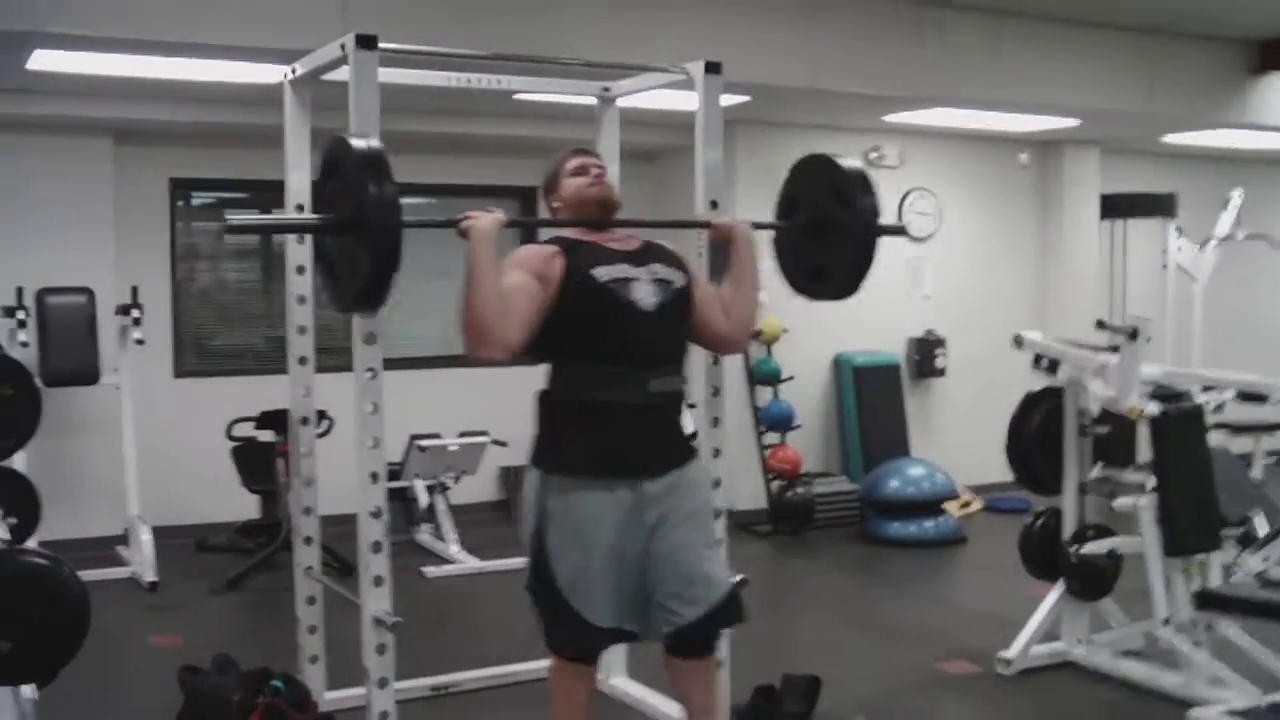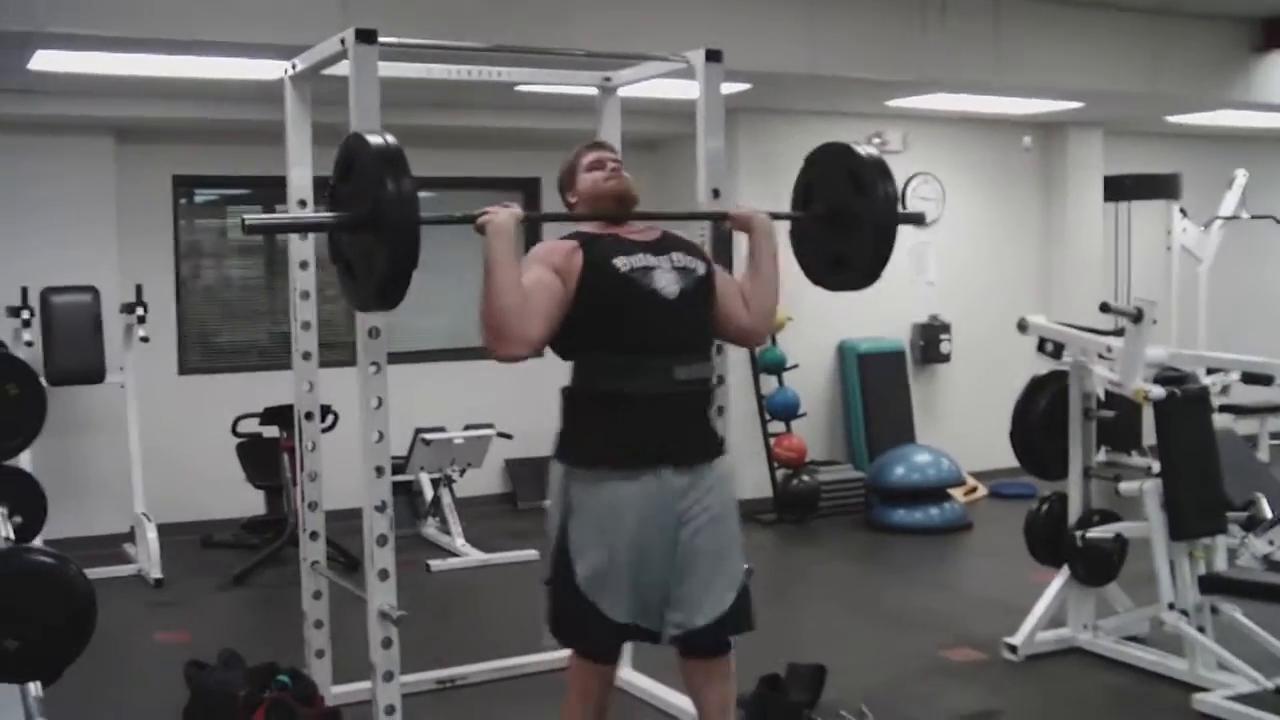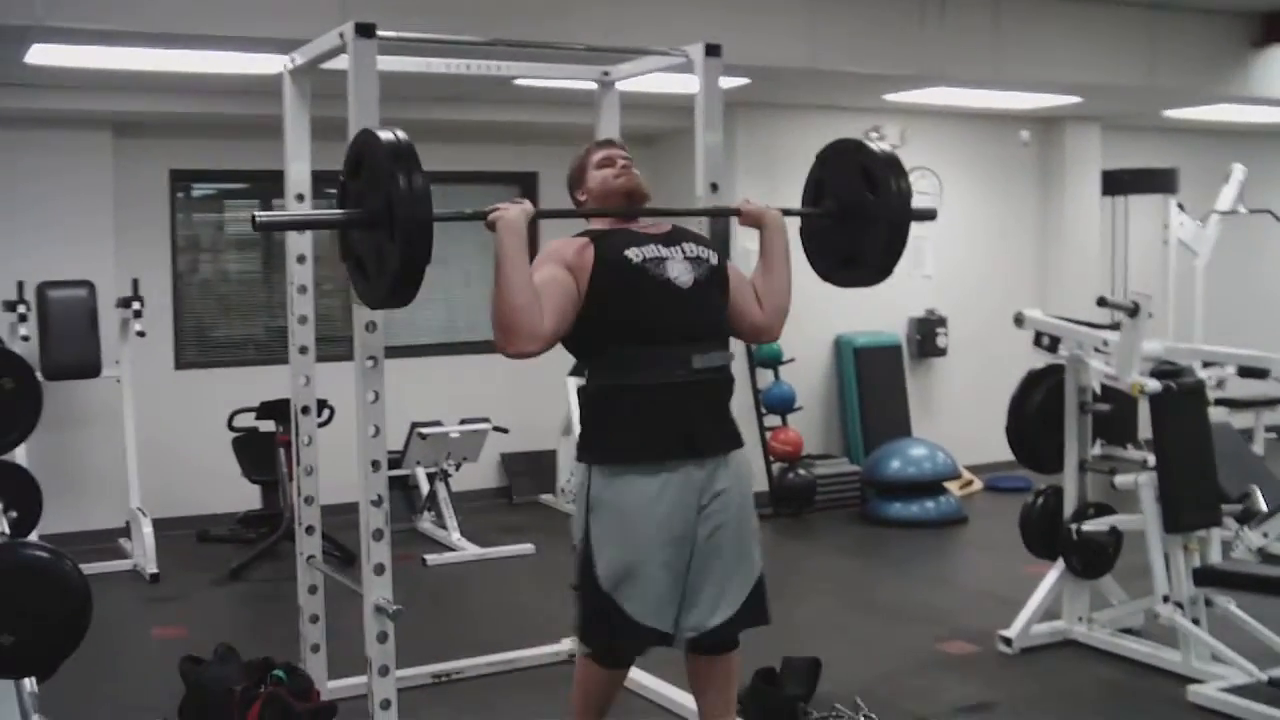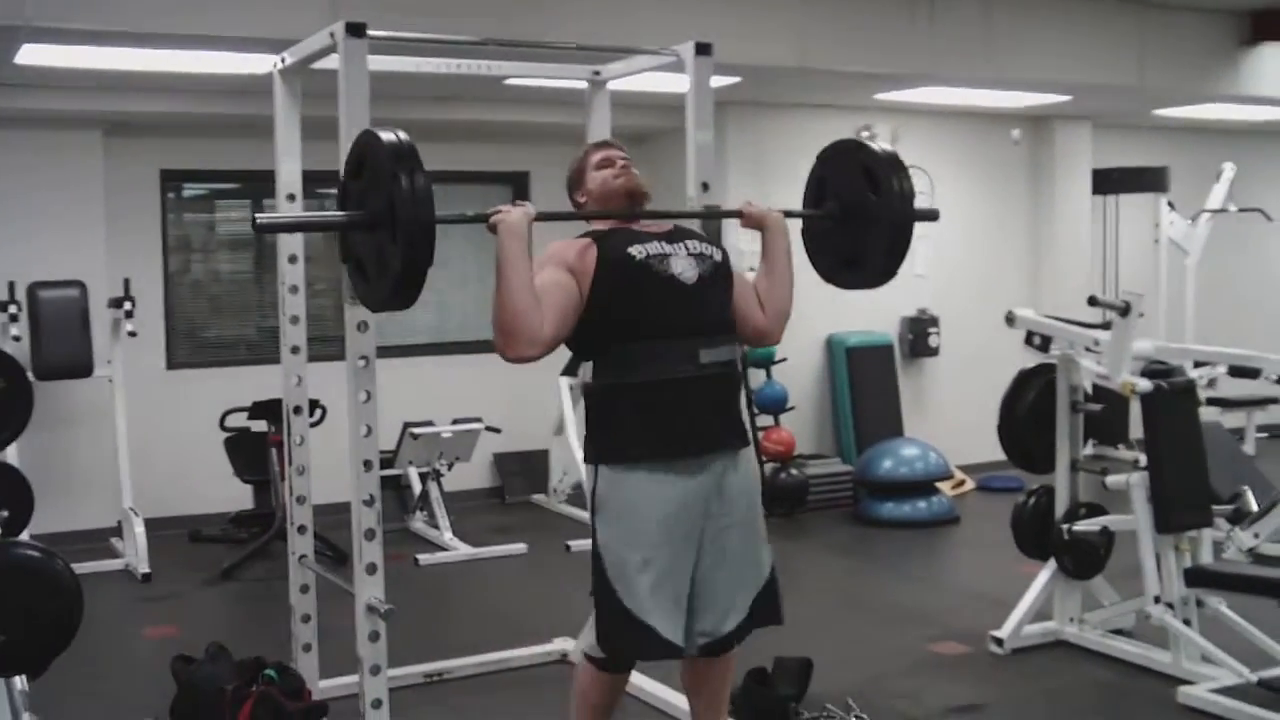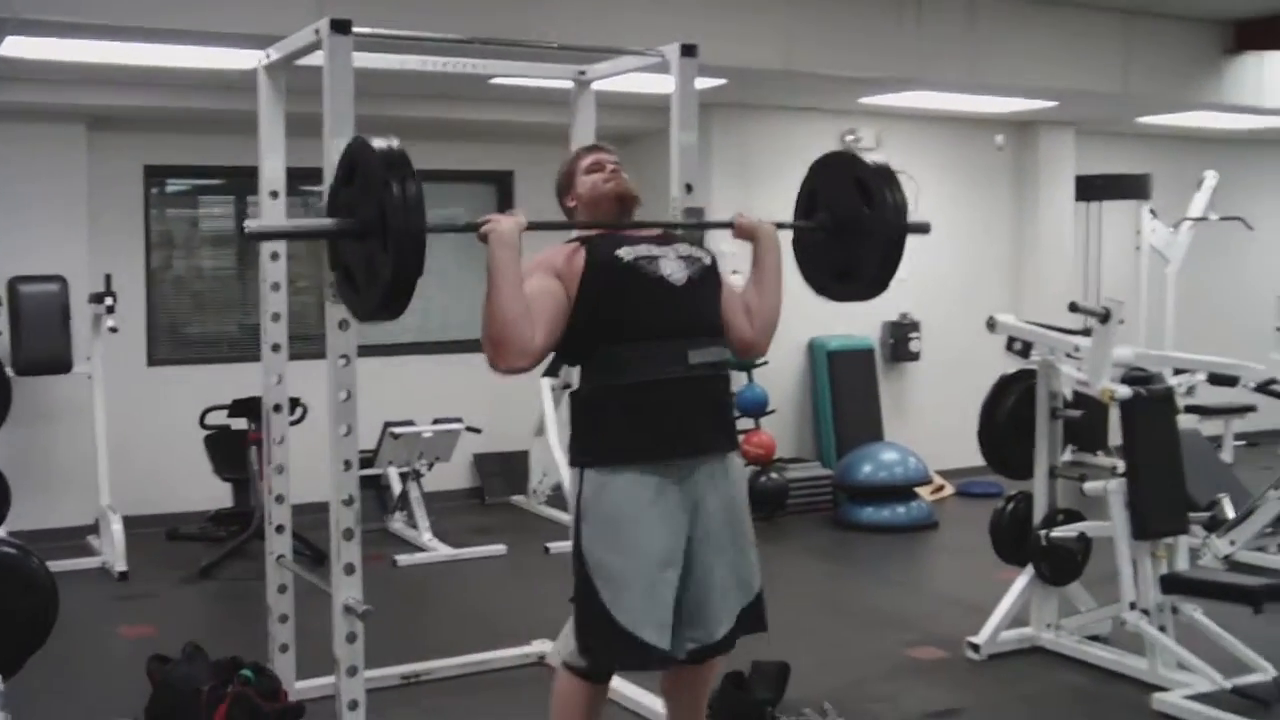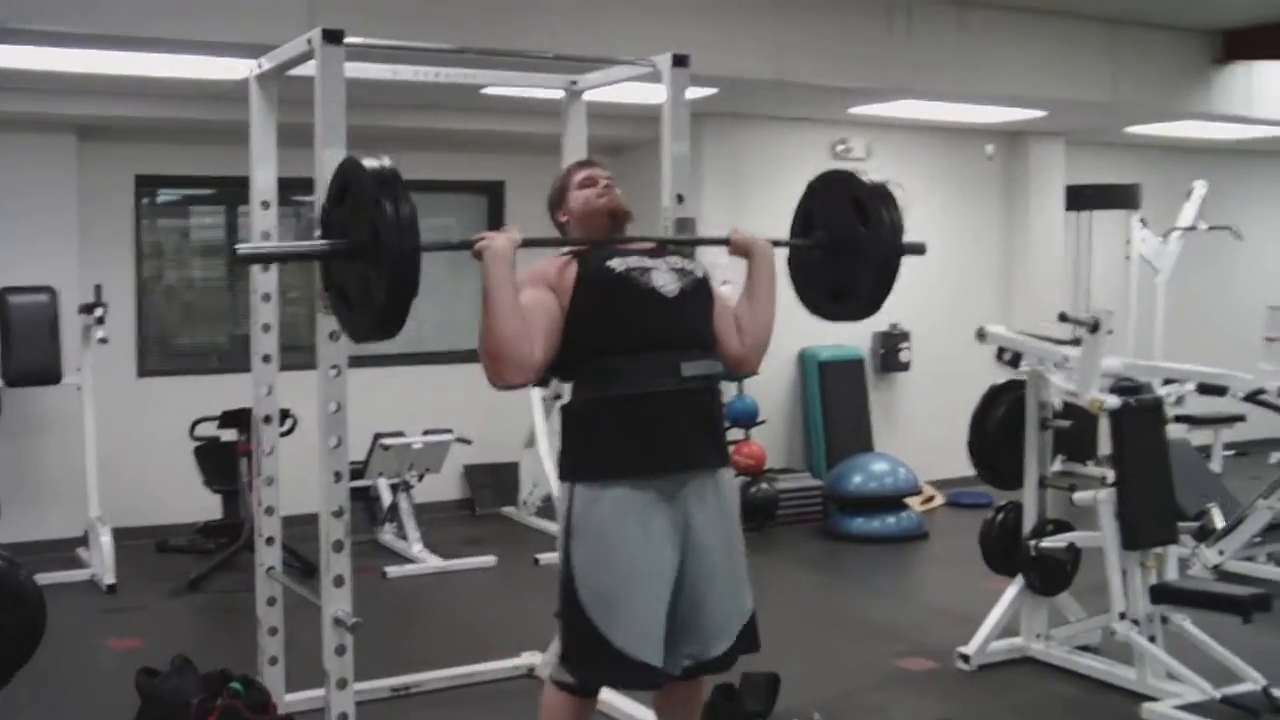
dt=0.1s
person 1, frame 1
left shoulder: (666, 260)
right shoulder: (544, 262)
left elbow: (732, 334)
right elbow: (491, 343)
left wrist: (740, 245)
right wrist: (483, 243)
left hip: (670, 466)
right hip: (582, 474)
left knee: (698, 619)
right knee: (582, 631)
person 1, frame 2
left shoulder: (685, 250)
right shoulder: (564, 256)
left elbow: (753, 326)
right elbow: (511, 340)
left wrist: (760, 234)
right wrist: (501, 238)
left hip: (699, 461)
right hip: (606, 467)
left knee: (711, 622)
right knee: (598, 628)
person 1, frame 3
left shoulder: (699, 244)
right shoulder: (576, 254)
left elbow: (765, 322)
right elbow: (521, 336)
left wrist: (772, 230)
right wrist: (511, 235)
left hip: (719, 457)
right hip: (629, 464)
left knee: (720, 620)
right knee: (615, 625)
person 1, frame 4
left shoulder: (701, 244)
right shoulder: (578, 255)
left elbow: (765, 326)
right elbow: (521, 341)
left wrist: (774, 232)
right wrist: (512, 237)
left hip: (725, 455)
right hip: (636, 463)
left knee: (723, 623)
right knee: (625, 630)
person 1, frame 5
left shoulder: (690, 250)
right shoulder: (564, 262)
left elbow: (753, 337)
right elbow: (512, 352)
left wrist: (766, 244)
right wrist: (504, 248)
left hip: (710, 459)
right hip: (623, 466)
left knee: (703, 629)
right knee: (604, 635)
person 1, frame 6
left shoulder: (682, 264)
right shoulder: (557, 276)
left elbow: (745, 354)
right elbow: (510, 367)
left wrist: (760, 260)
right wrist: (498, 264)
left hip: (702, 474)
right hip: (613, 481)
left knee: (698, 644)
right knee: (589, 652)
